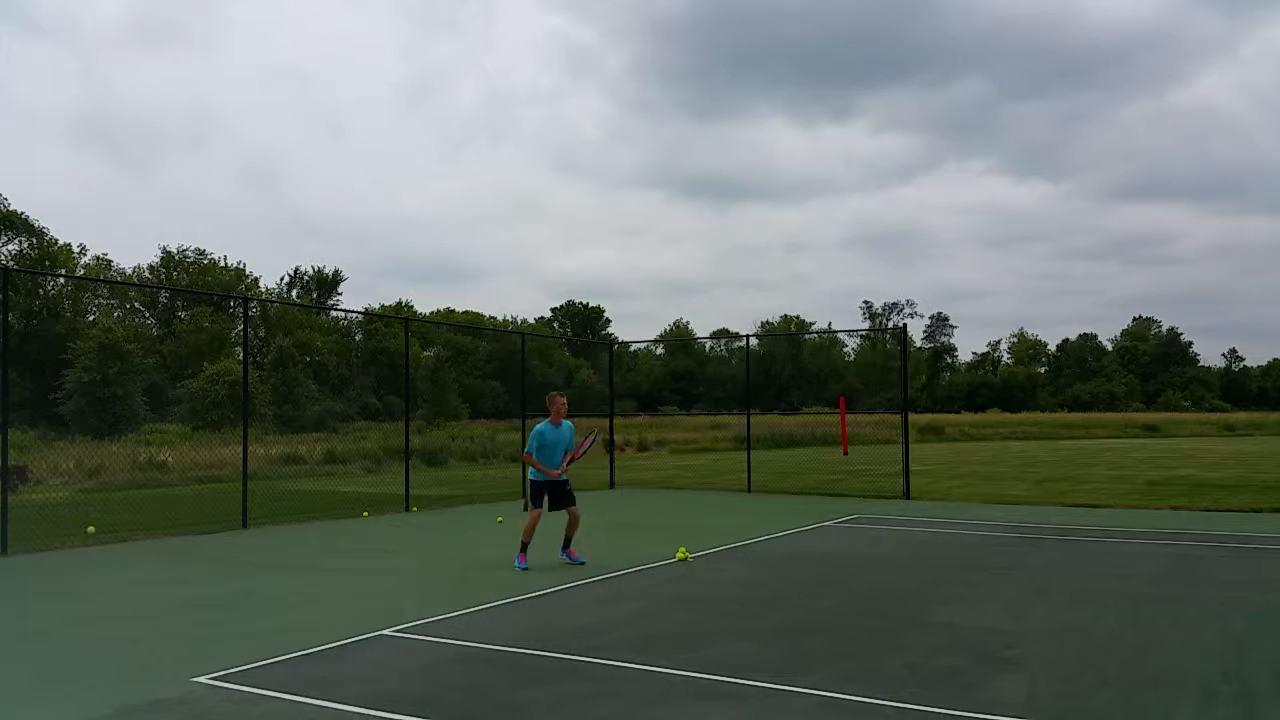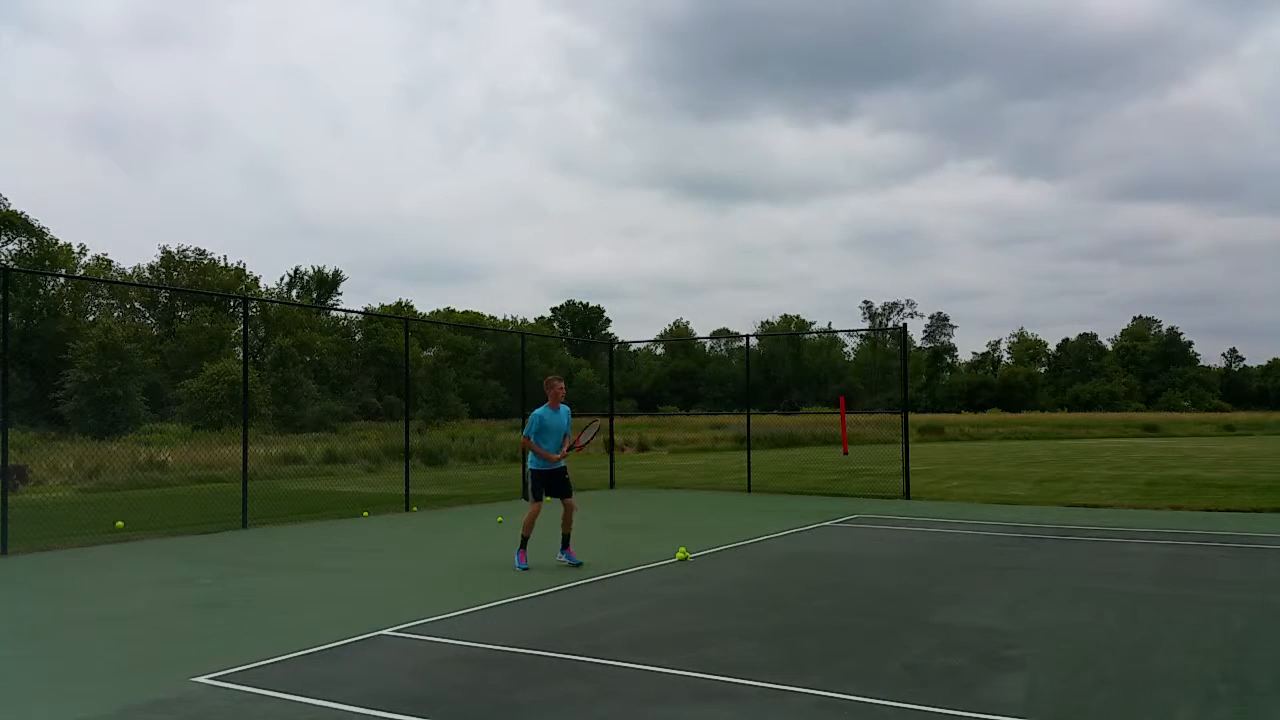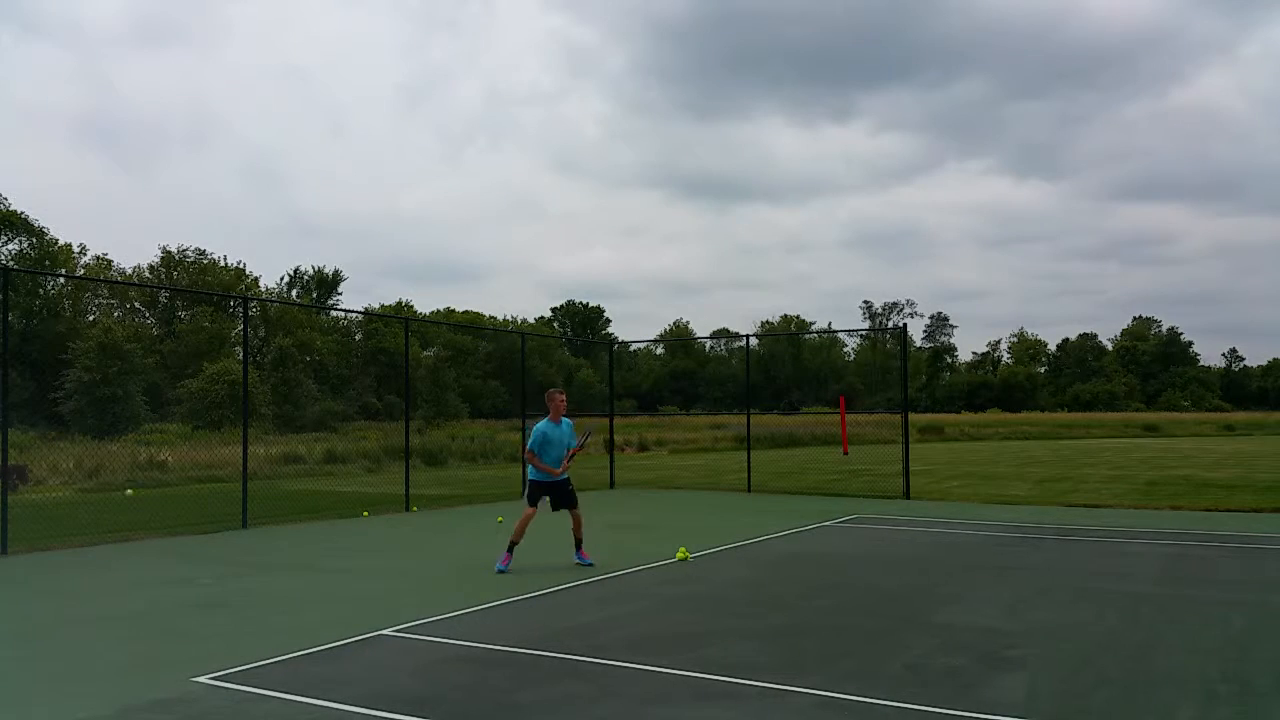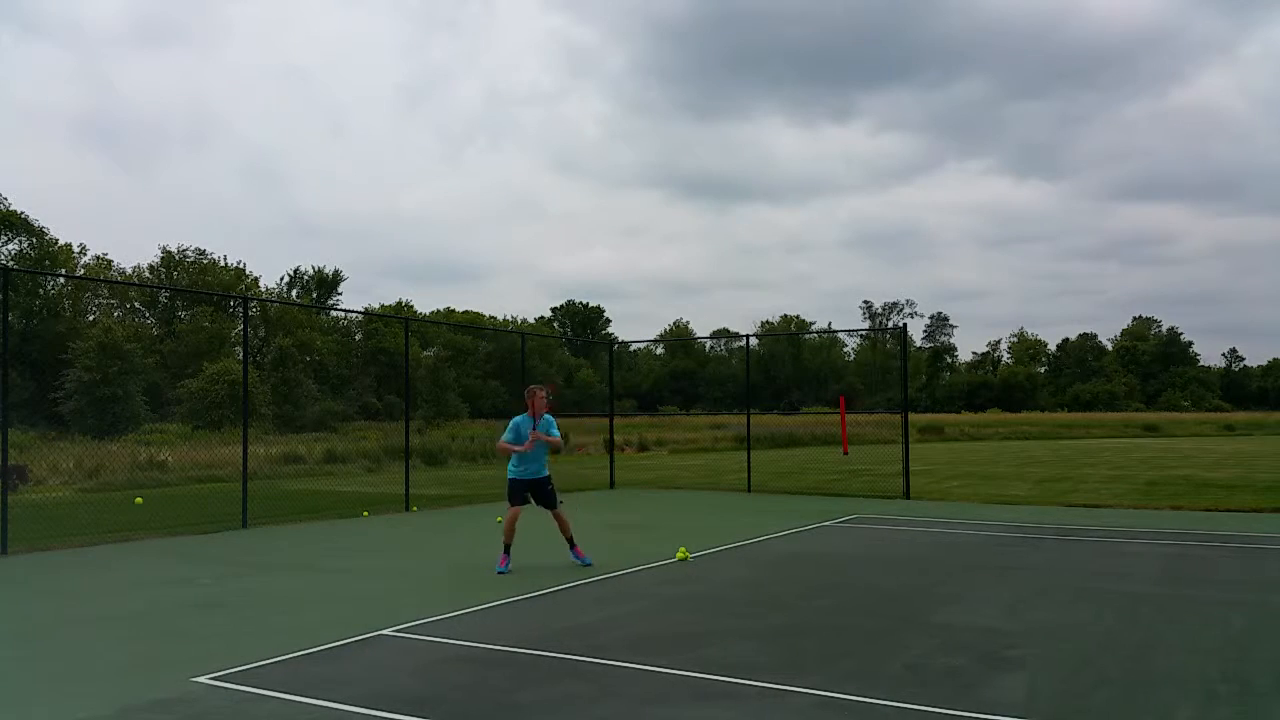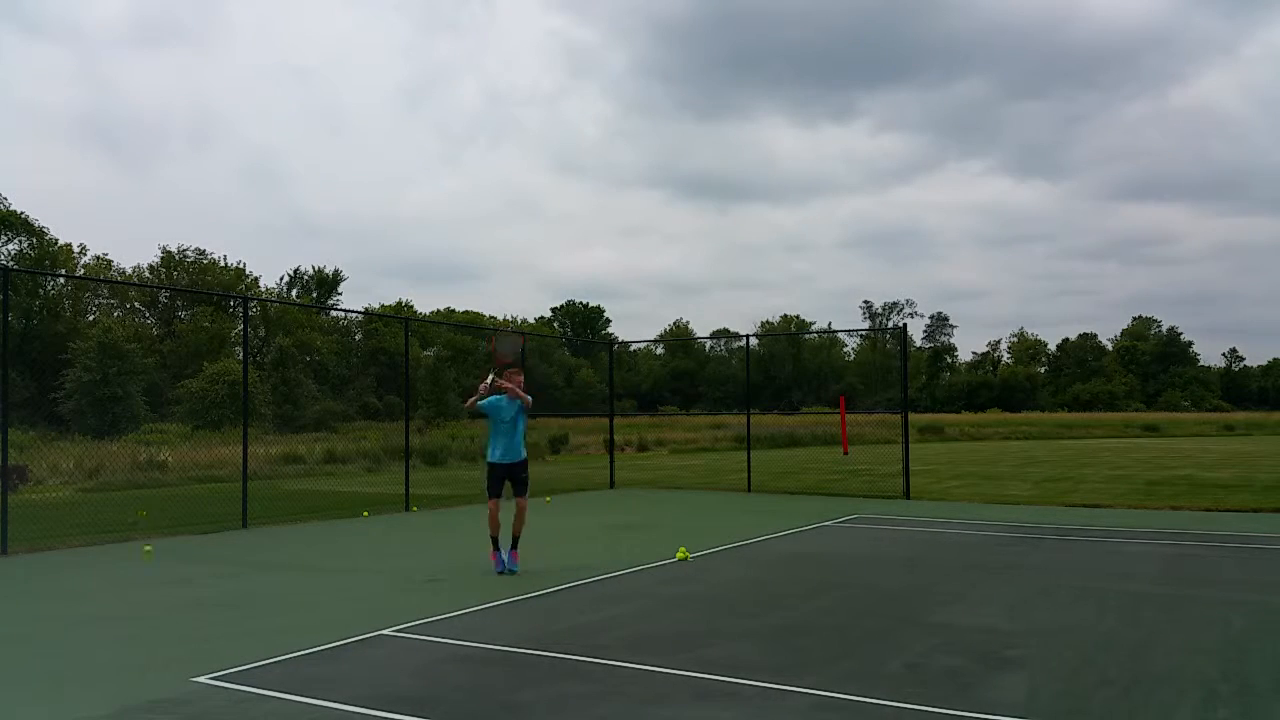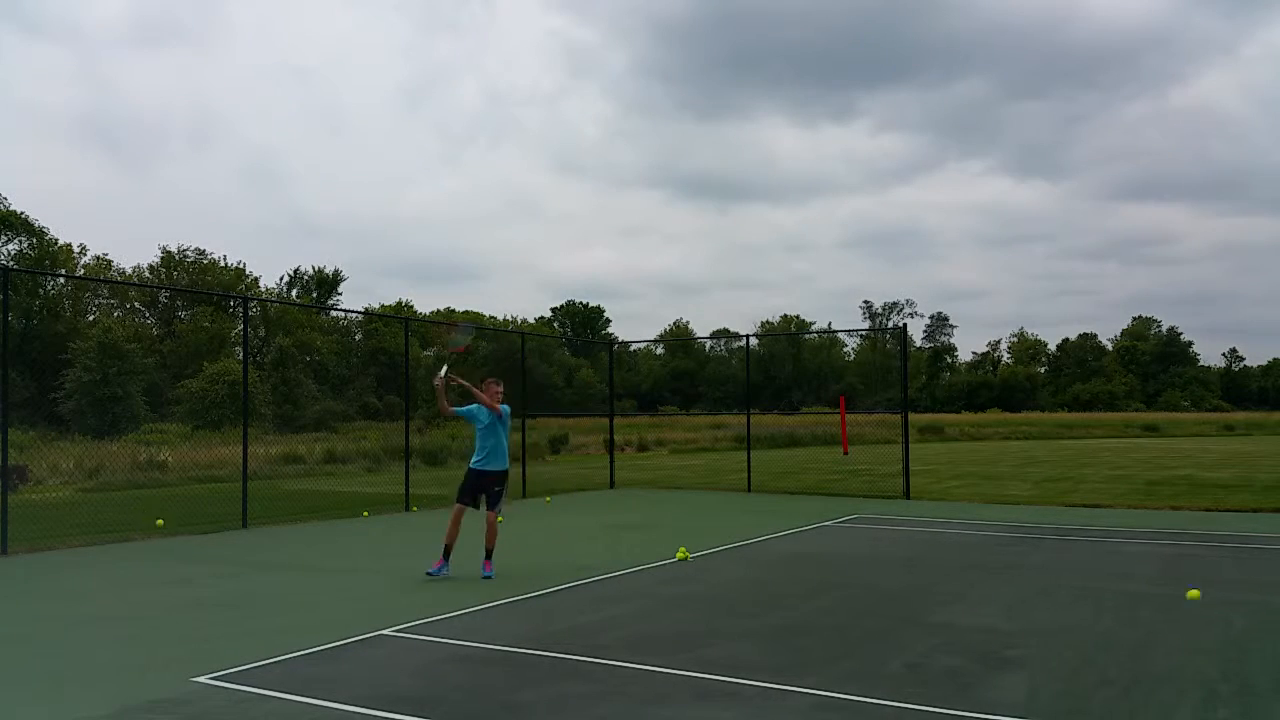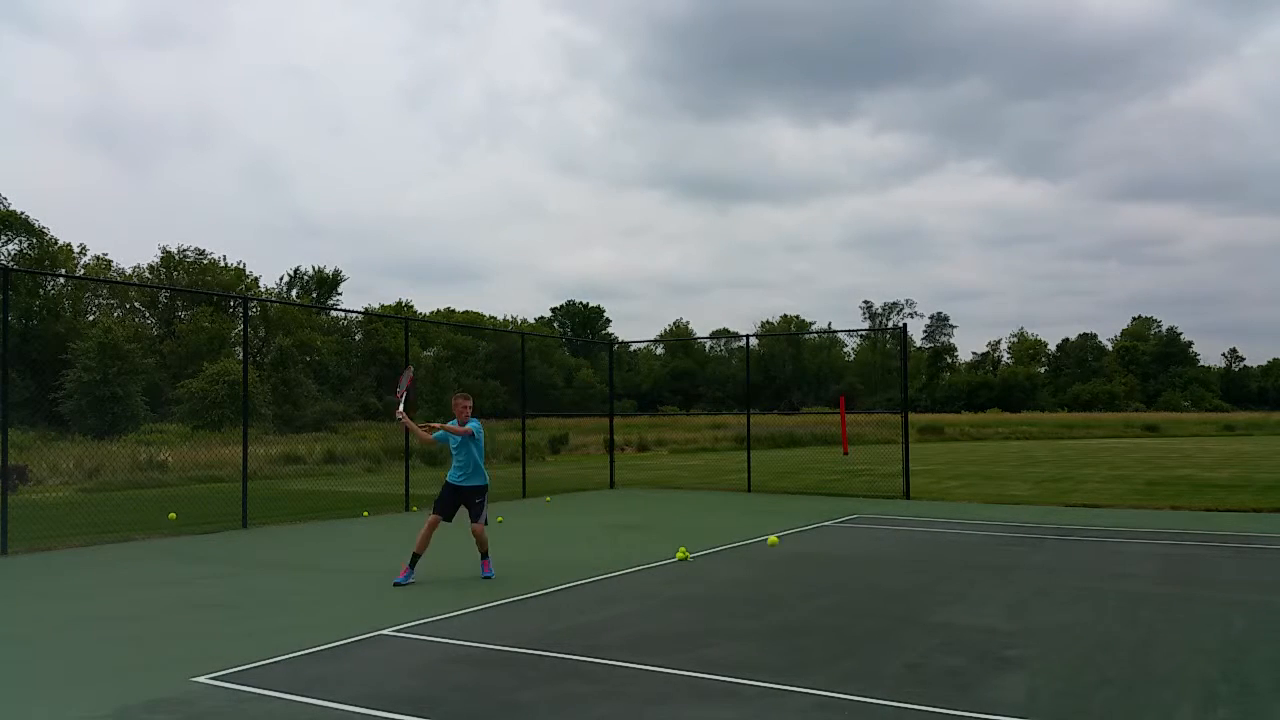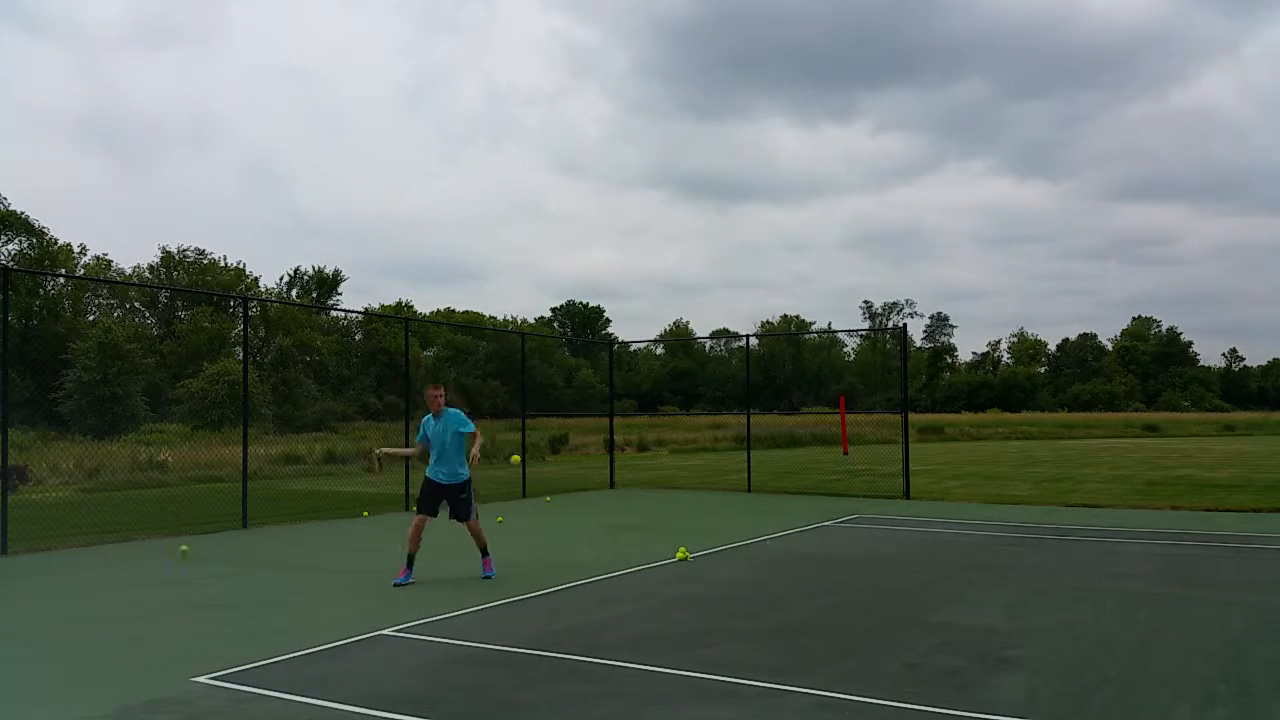
dt=0.2s
person 1, frame 1
left shoulder: (569, 426)
right shoulder: (539, 430)
right elbow: (526, 457)
left wrist: (564, 464)
right wrist: (547, 472)
left hip: (560, 479)
right hip: (538, 478)
left knee: (575, 514)
right knee: (535, 515)
left ankle: (566, 549)
right ankle: (521, 554)
person 1, frame 2
left shoulder: (566, 411)
right shoulder: (538, 415)
right elbow: (525, 441)
left wrist: (564, 449)
right wrist: (548, 456)
left hip: (558, 467)
right hip: (537, 468)
left knee: (570, 505)
right knee: (535, 509)
left ankle: (565, 551)
right ankle: (522, 550)
person 1, frame 3
left shoulder: (568, 424)
right shoulder: (540, 429)
left elbow: (571, 449)
right elbow: (528, 455)
left wrist: (566, 463)
right wrist: (550, 470)
left hip: (561, 478)
right hip: (537, 478)
left knee: (576, 514)
right knee: (528, 514)
left ankle: (579, 552)
right ankle: (508, 554)
person 1, frame 4
left shoulder: (549, 420)
right shoulder: (517, 423)
left elbow: (559, 443)
right elbow: (500, 446)
left wrist: (542, 438)
right wrist: (519, 449)
left hip: (541, 475)
right hip: (518, 476)
left knee: (558, 514)
right knee: (513, 513)
left ankle: (574, 549)
right ankle: (505, 556)
person 1, frame 5
left shoulder: (525, 401)
right shoulder: (494, 402)
left elbow: (526, 401)
right elbow: (469, 406)
left wrist: (511, 388)
right wrist: (478, 395)
left hip: (517, 460)
right hip: (495, 461)
left knee: (521, 506)
right knee: (493, 507)
left ankle: (514, 551)
right ankle: (496, 550)
person 1, frame 6
left shoulder: (504, 410)
right shoulder: (475, 410)
left elbow: (489, 405)
right elbow: (446, 410)
left wrist: (467, 386)
right wrist: (440, 390)
left hip: (497, 471)
right hip: (475, 468)
left knee: (491, 519)
right knee: (457, 513)
left ankle: (487, 562)
right ankle: (444, 561)
person 1, frame 7
left shoulder: (475, 425)
right shoulder: (448, 428)
left elbow: (461, 430)
right elbow: (428, 439)
left wrist: (437, 426)
right wrist: (407, 421)
left hip: (476, 484)
right hip: (453, 483)
left knee: (477, 529)
right knee: (431, 523)
left ankle: (485, 561)
right ankle: (410, 570)
person 1, frame 8
left shoulder: (456, 415)
right shoulder: (426, 423)
left elbow: (477, 436)
right elbow: (420, 451)
left wrist: (475, 448)
right wrist: (390, 451)
left hip: (459, 479)
right hip: (434, 479)
left knee: (472, 526)
right knee: (419, 523)
left ankle: (486, 558)
right ankle: (408, 570)
